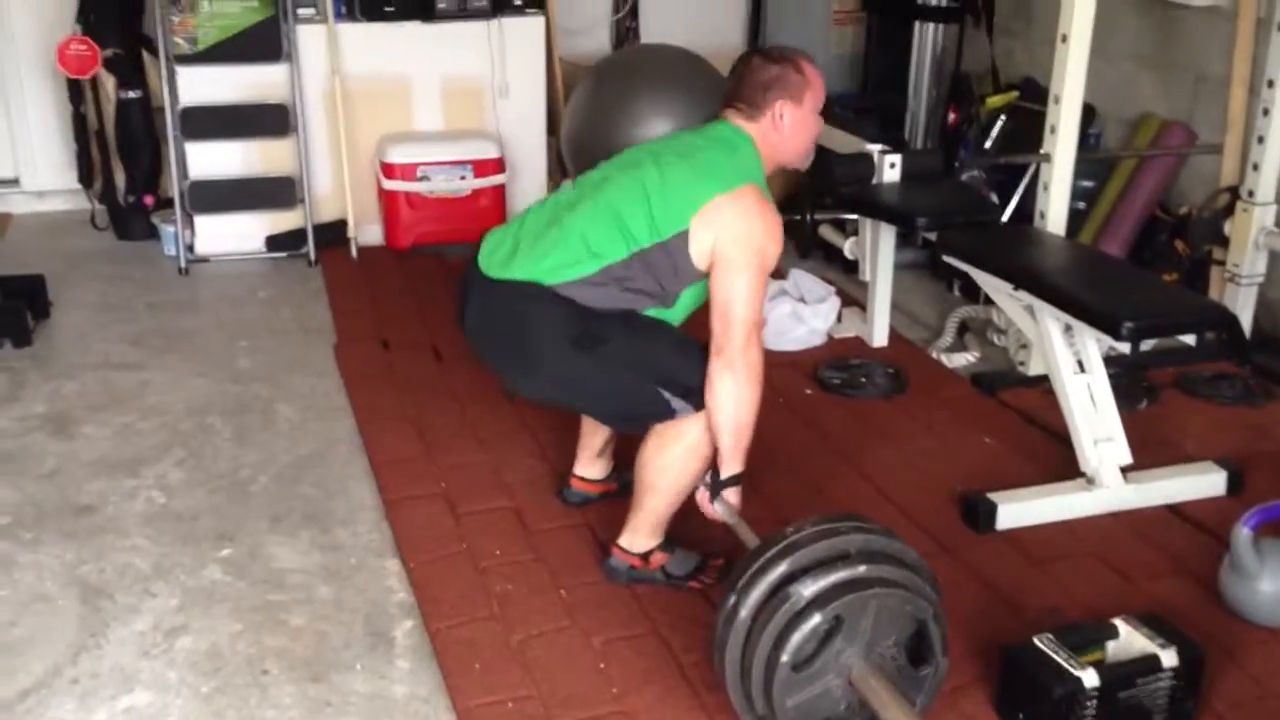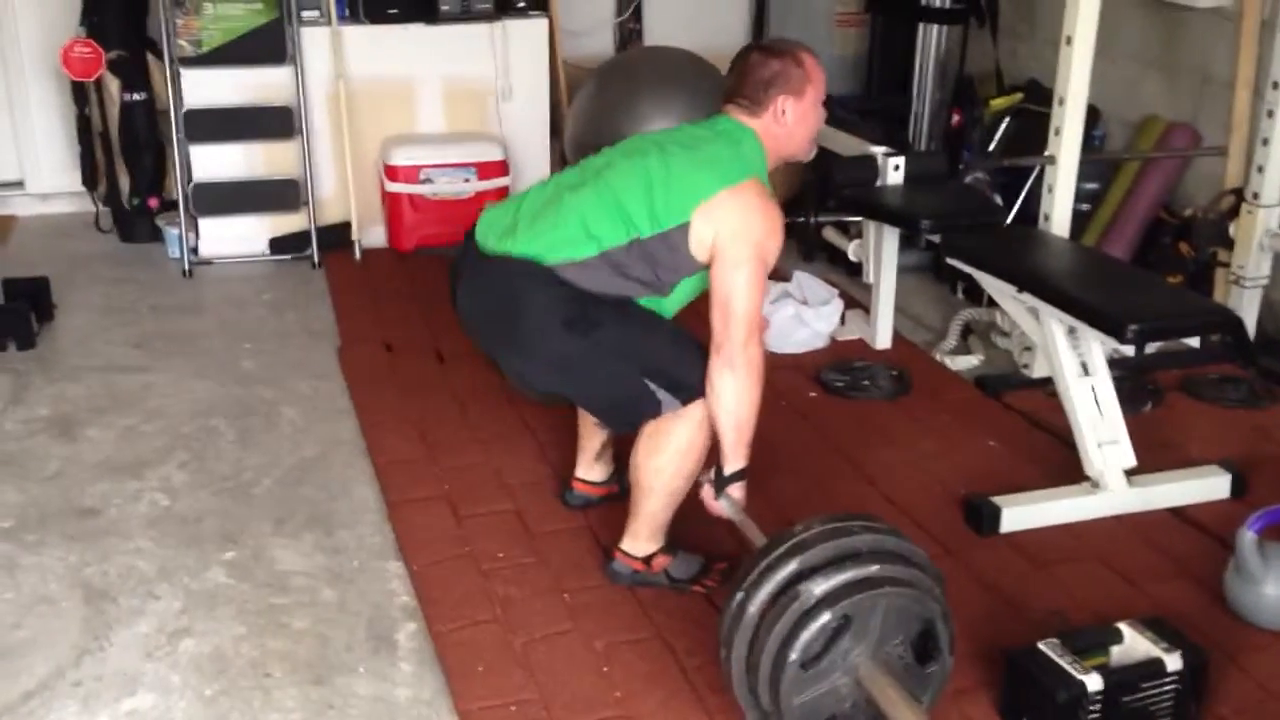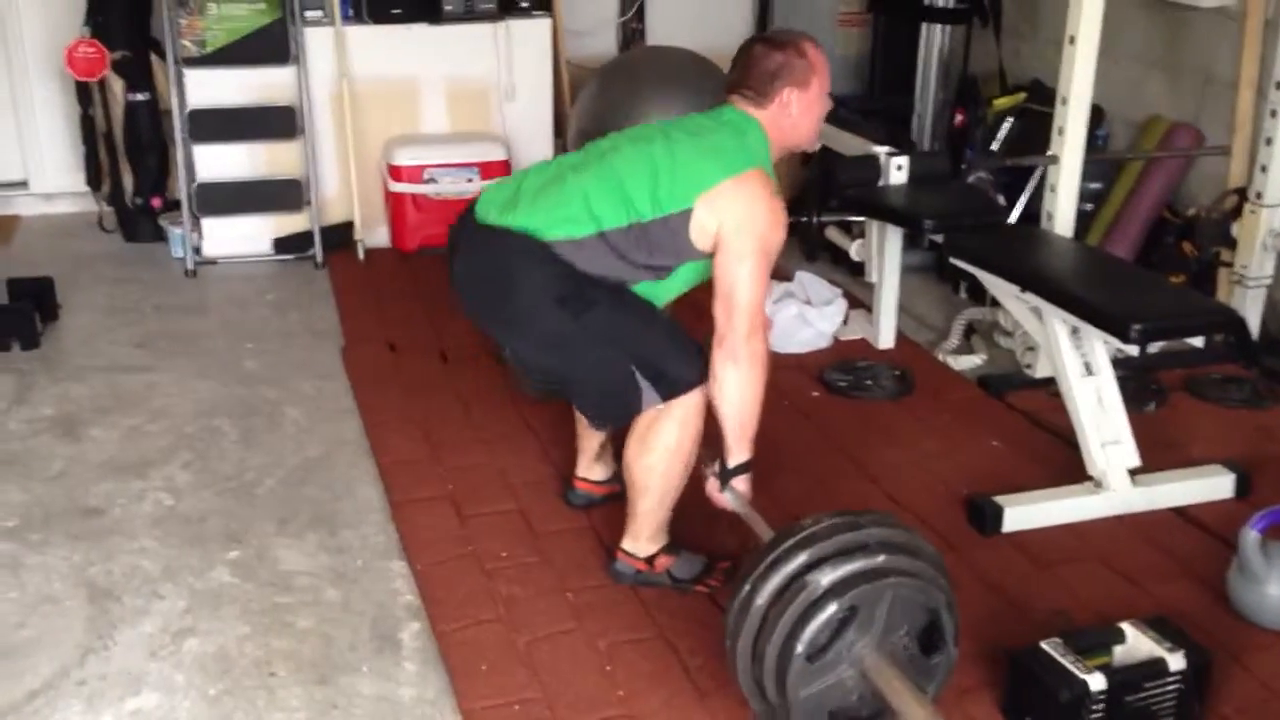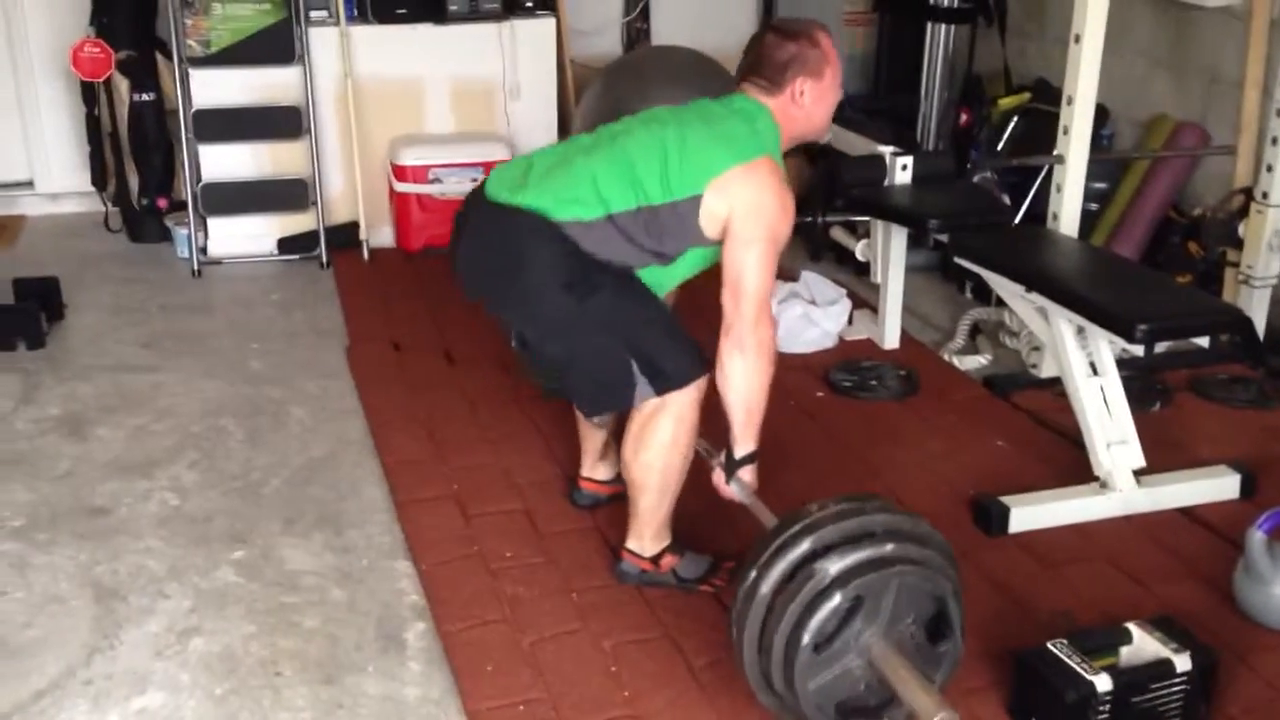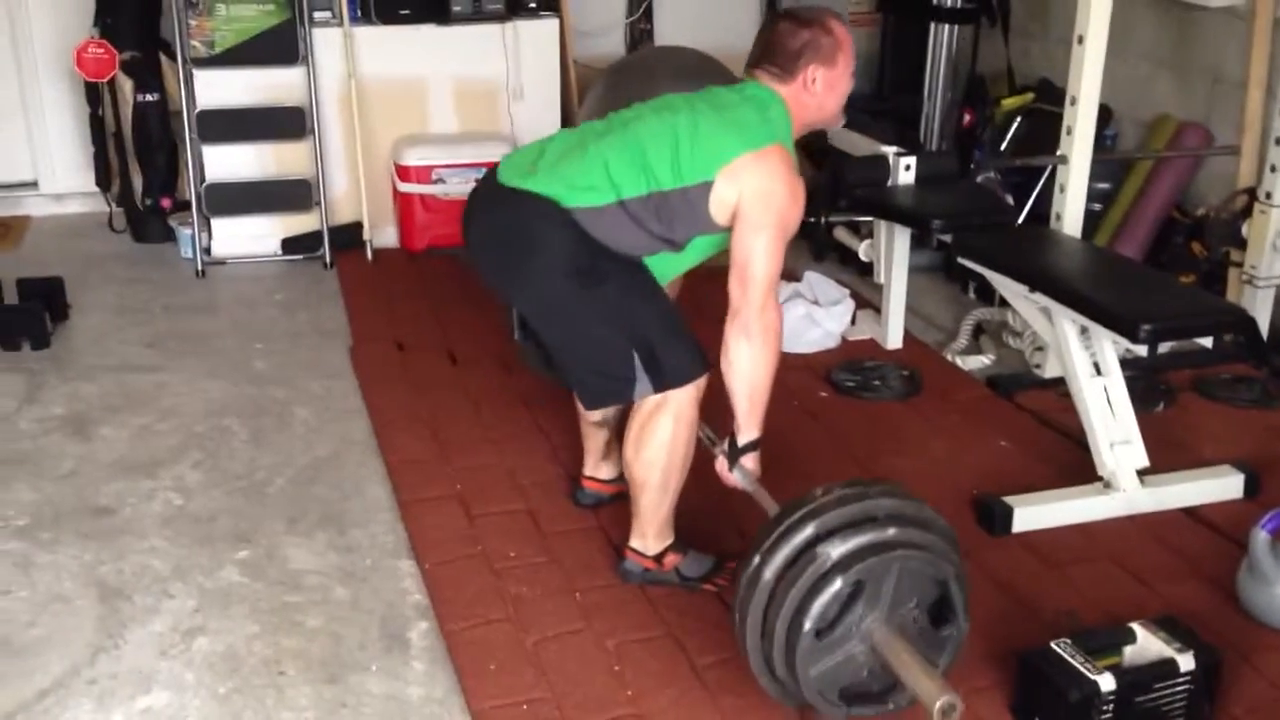
dt=0.1s
person 1, frame 1
left shoulder: (696, 149)
right shoulder: (748, 212)
right elbow: (734, 357)
left wrist: (653, 355)
right wrist: (729, 474)
left hip: (493, 284)
right hip: (528, 316)
left knee: (631, 351)
right knee: (701, 395)
left ankle: (590, 475)
right ankle: (639, 550)
person 1, frame 2
left shoulder: (696, 142)
right shoulder: (749, 208)
right elbow: (735, 353)
left wrist: (646, 354)
right wrist: (733, 470)
left hip: (488, 263)
right hip: (521, 297)
left knee: (628, 351)
right knee: (694, 392)
left ankle: (592, 476)
right ankle: (641, 553)
person 1, frame 3
left shoulder: (704, 132)
right shoulder: (752, 197)
right elbow: (738, 341)
left wrist: (640, 336)
right wrist: (737, 464)
left hip: (485, 238)
right hip: (521, 267)
left knee: (610, 349)
right knee: (678, 386)
left ankle: (593, 476)
right ankle: (644, 554)
person 1, frame 4
left shoulder: (710, 120)
right shoulder: (761, 185)
right elbow: (746, 329)
left wrist: (644, 328)
right wrist: (743, 454)
left hip: (492, 220)
right hip: (527, 249)
left knee: (614, 345)
right knee: (674, 382)
left ankle: (598, 475)
right ankle: (648, 553)
person 1, frame 5
left shoulder: (723, 109)
right shoulder: (772, 172)
right elbow: (751, 317)
left wrist: (648, 321)
right wrist: (745, 443)
left hip: (503, 203)
right hip: (542, 231)
left knee: (607, 344)
right knee: (672, 380)
left ankle: (600, 474)
right ankle: (652, 552)
